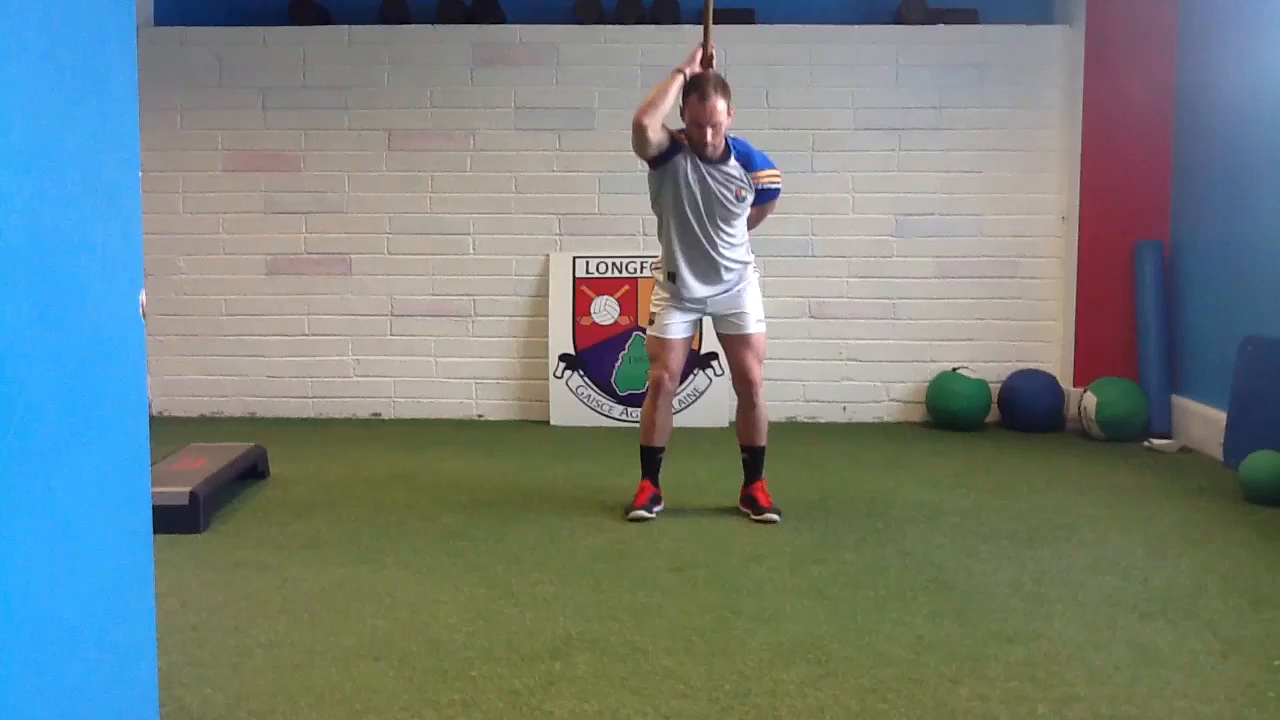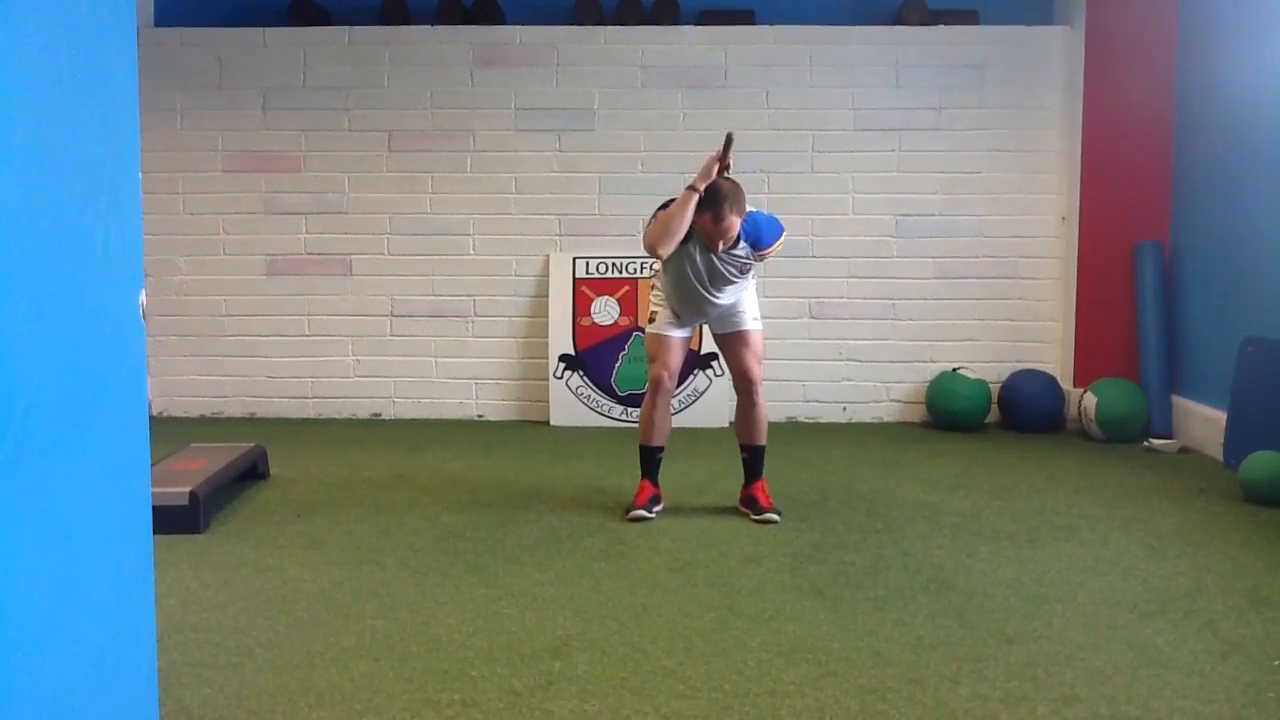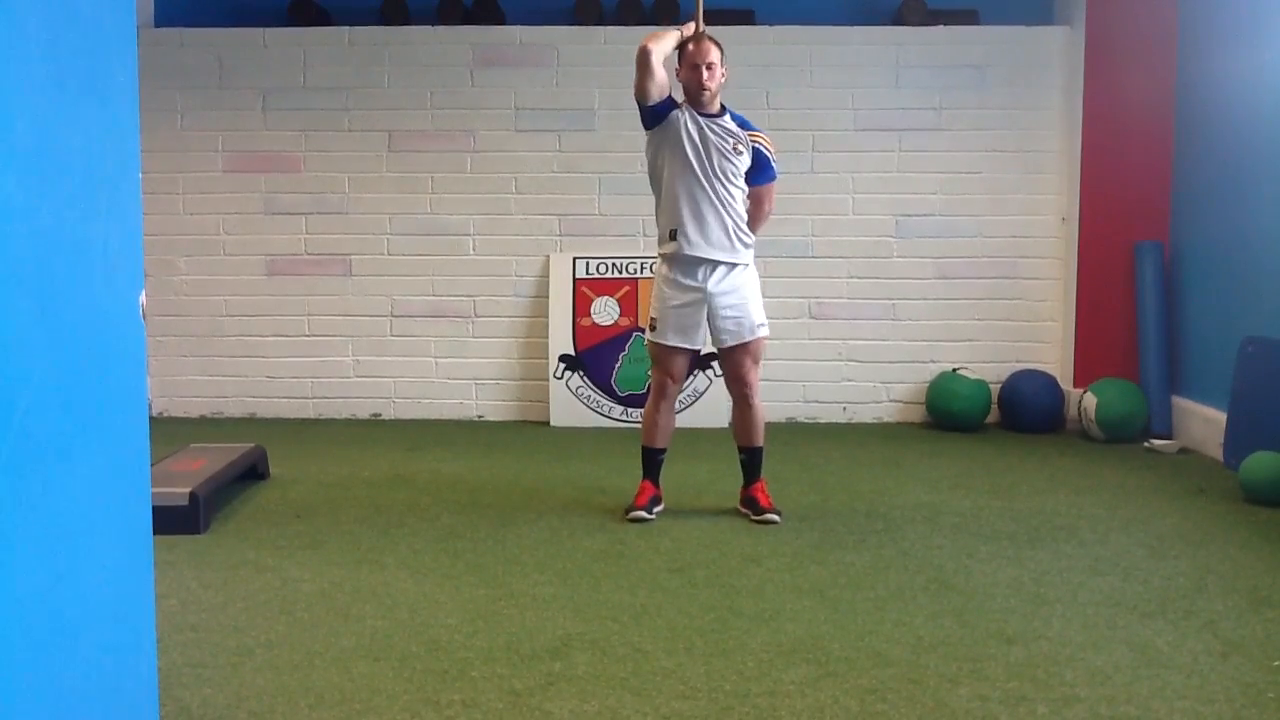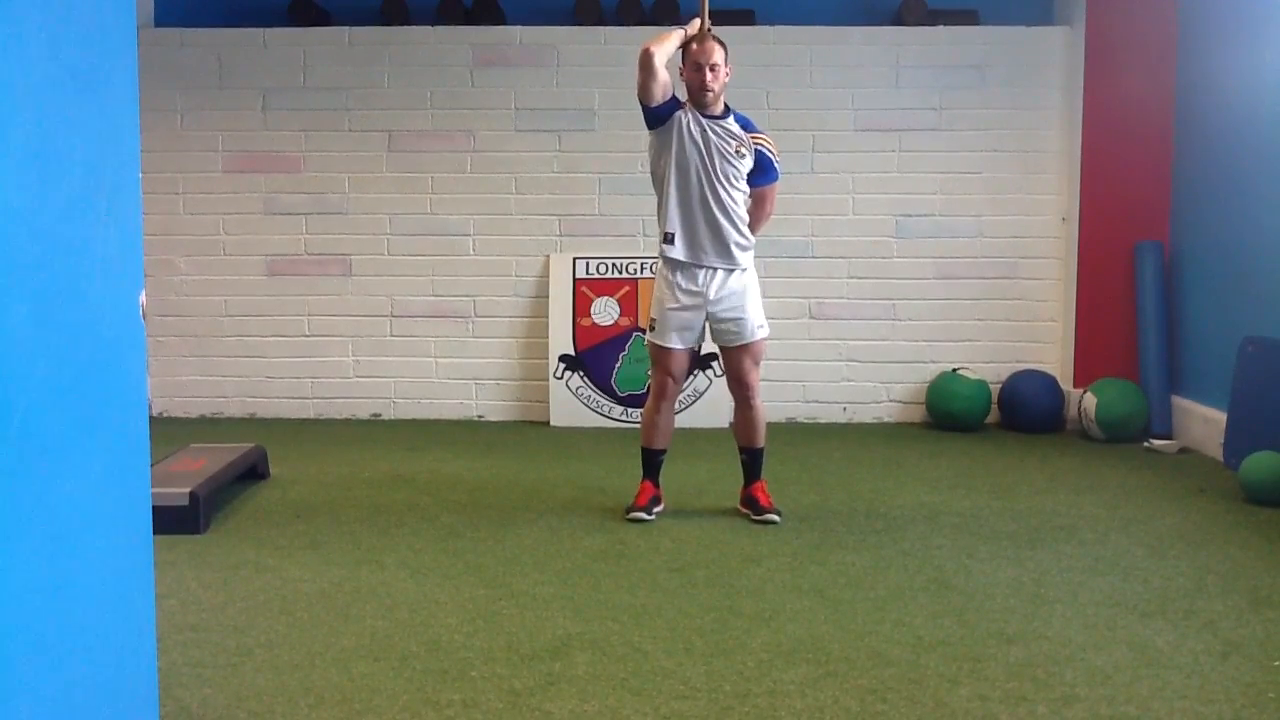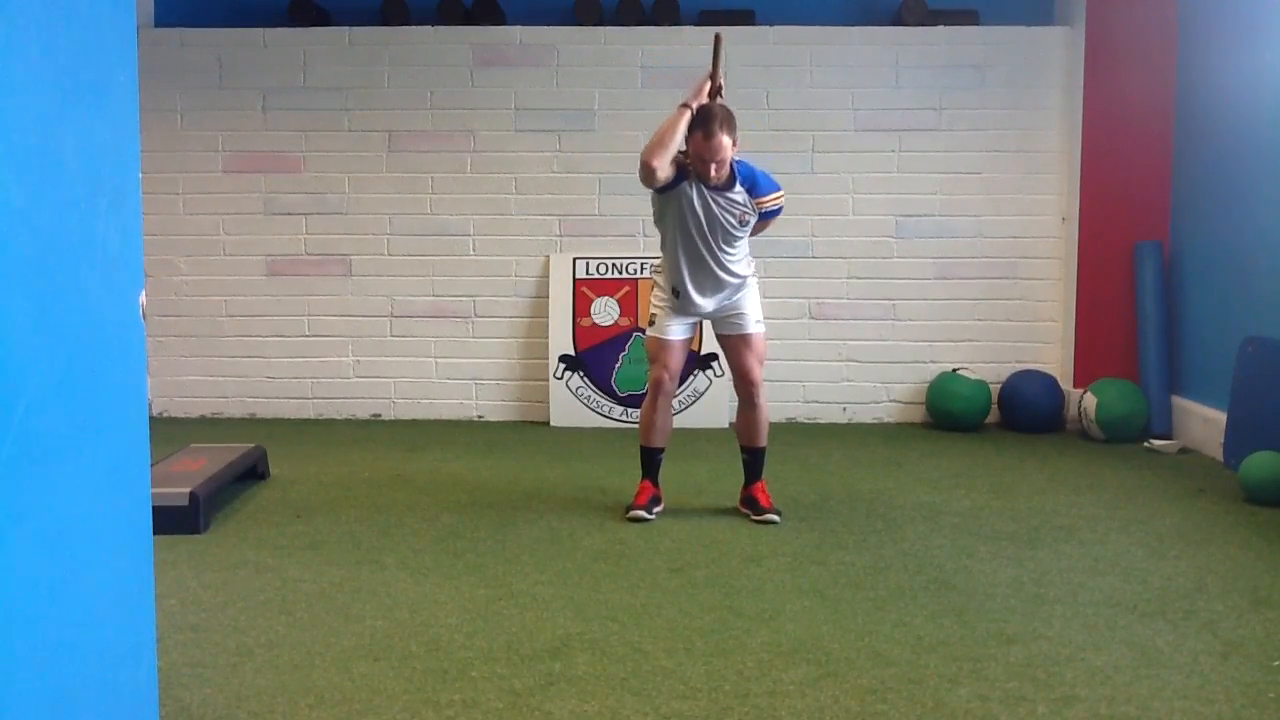
dt=1s
person 1, frame 1
left shoulder: (753, 163)
right shoulder: (668, 152)
right elbow: (642, 124)
right wrist: (684, 71)
left hip: (735, 285)
right hip: (676, 285)
left knee: (750, 383)
right knee: (662, 381)
left ankle: (754, 486)
right ankle: (649, 485)
person 1, frame 2
left shoulder: (760, 230)
right shoulder: (677, 217)
right elbow: (656, 247)
right wrist: (697, 186)
left hip: (733, 299)
right hip: (675, 299)
left knee: (751, 382)
right knee: (660, 382)
left ankle: (754, 487)
right ankle: (648, 487)
person 1, frame 3
left shoulder: (749, 136)
right shoulder: (665, 119)
left elbow: (763, 203)
right elbow: (646, 55)
right wrist: (682, 33)
left hip: (736, 274)
right hip: (678, 274)
left knee: (745, 386)
right knee: (665, 385)
left ankle: (753, 488)
right ankle: (649, 487)
person 1, frame 4
left shoulder: (752, 136)
right shoulder: (668, 118)
left elbow: (764, 202)
right elbow: (649, 57)
right wrist: (686, 31)
left hip: (736, 277)
right hip: (678, 275)
left knee: (747, 387)
right knee: (664, 386)
left ankle: (753, 487)
right ankle: (649, 487)
person 1, frame 5
left shoulder: (758, 186)
right shoulder: (672, 175)
right elbow: (649, 165)
right wrist: (690, 105)
left hip: (735, 289)
right hip: (676, 289)
left knee: (751, 383)
right knee: (661, 382)
left ankle: (754, 488)
right ankle: (649, 486)
